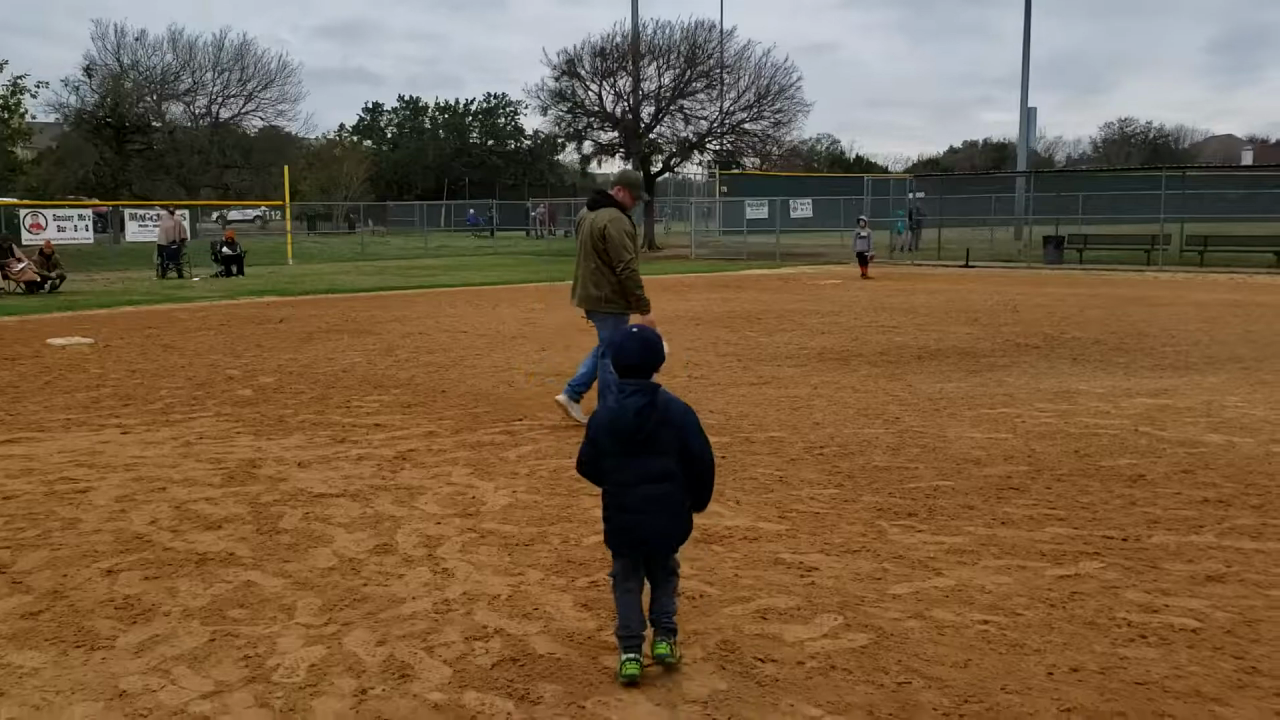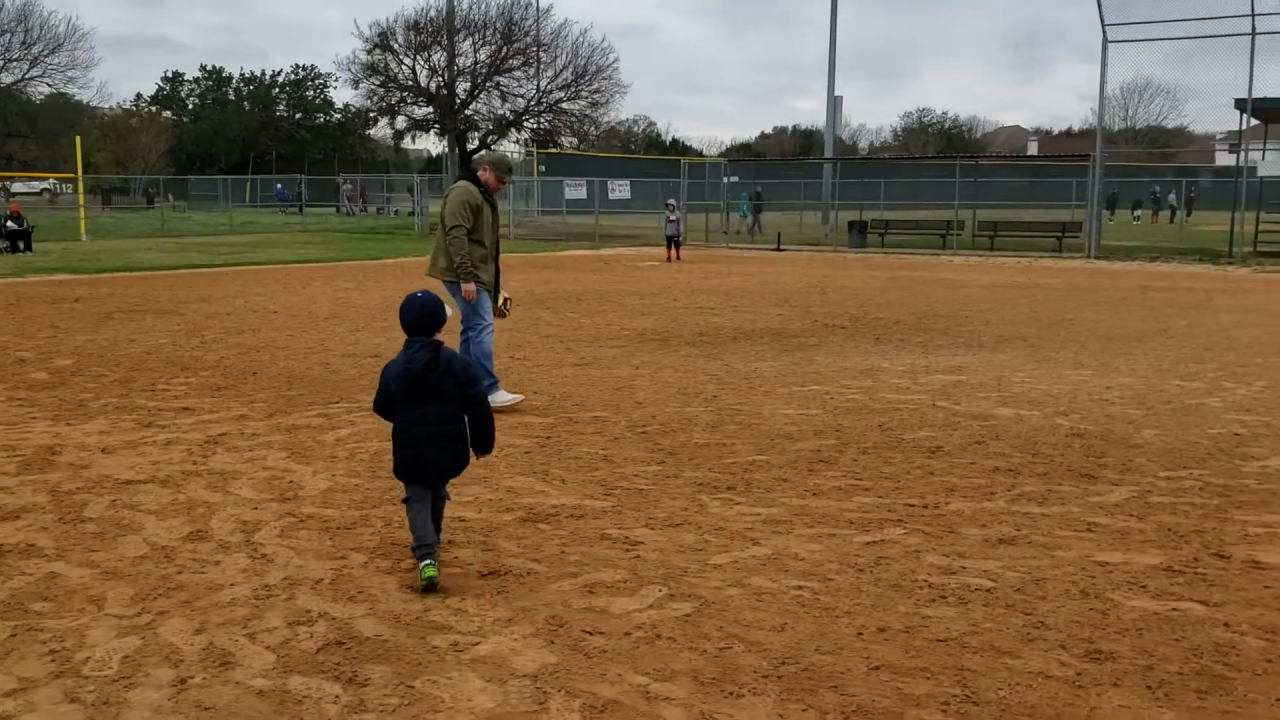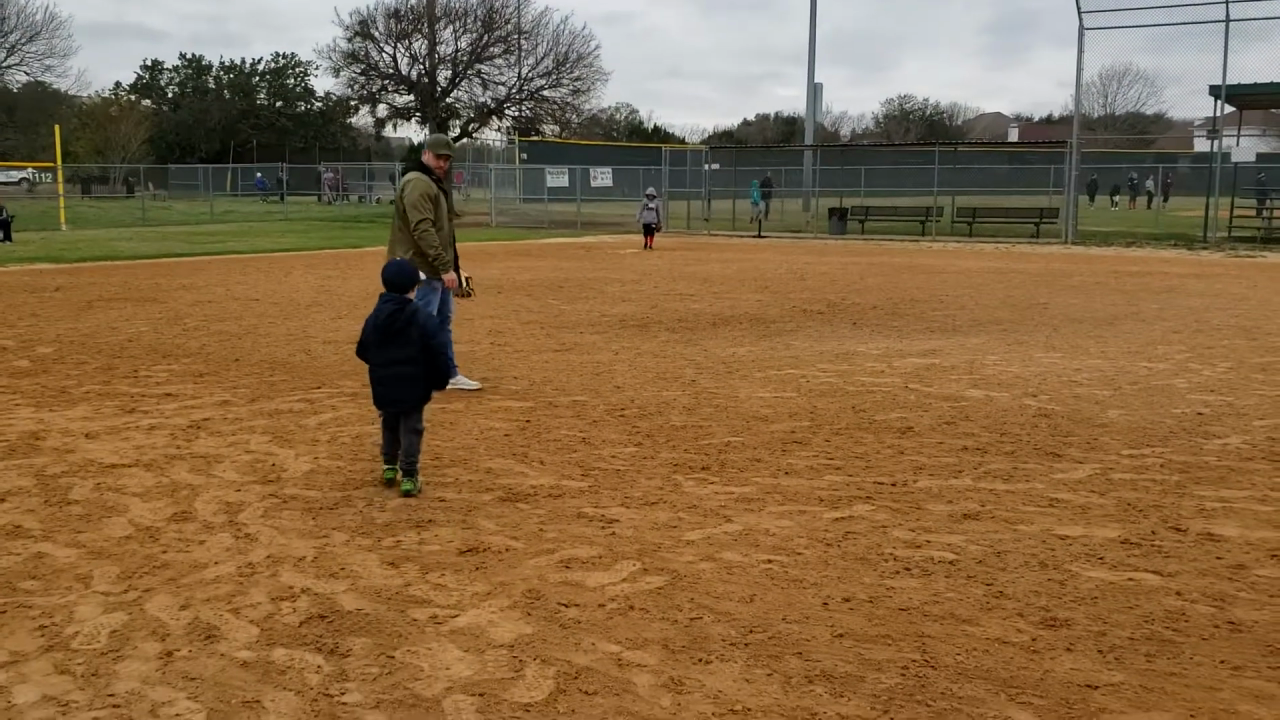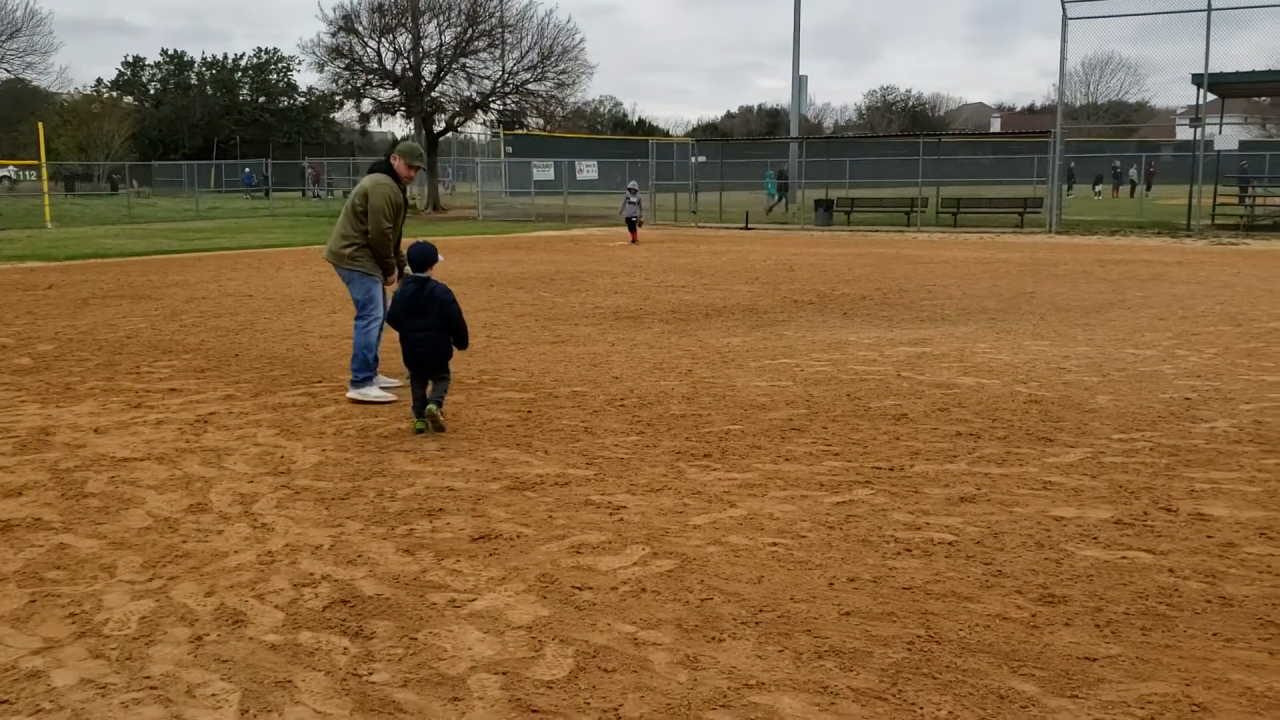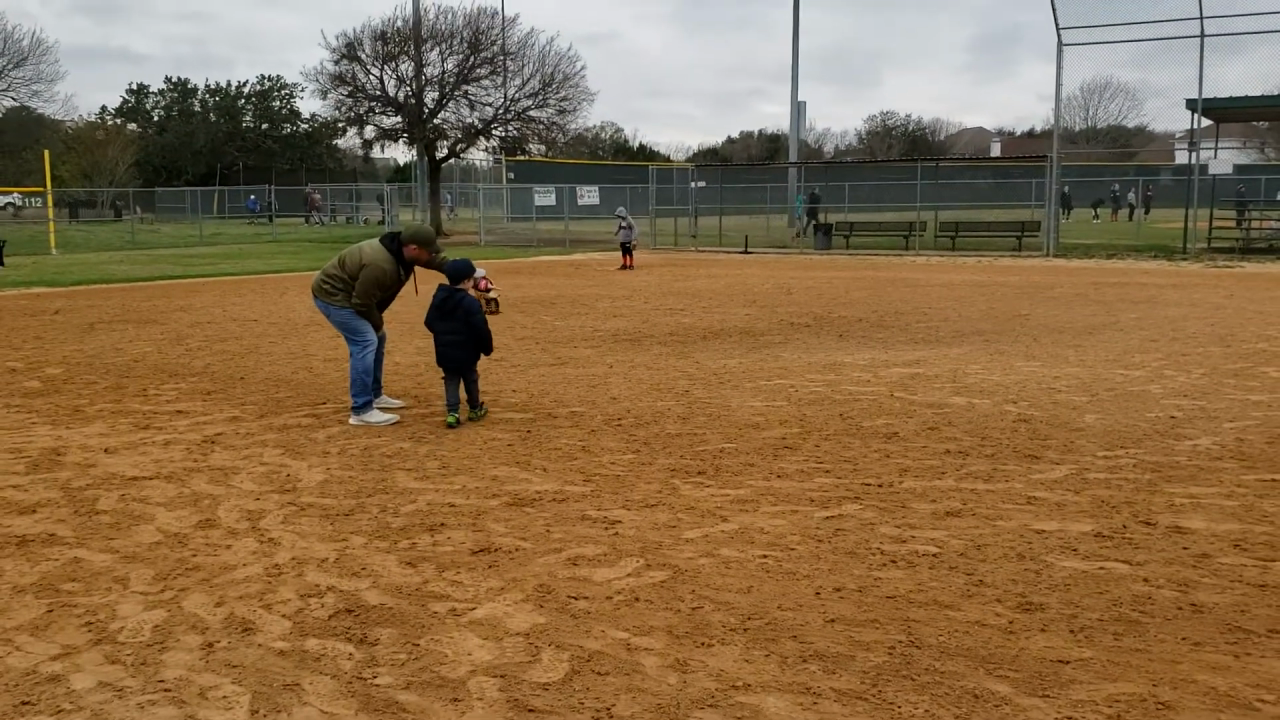
dt=1s
person 1, frame 1
left shoulder: (604, 416)
right shoulder: (677, 411)
left elbow: (588, 466)
right elbow: (701, 463)
right wrist: (696, 503)
left hip: (623, 517)
right hip: (668, 515)
left knee: (627, 581)
right knee: (663, 573)
left ankle: (630, 653)
right ankle: (663, 639)
person 1, frame 2
left shoulder: (394, 368)
right shoulder: (458, 364)
left elbow: (382, 408)
right elbow: (478, 409)
right wrist: (482, 443)
left hip: (410, 452)
right hip: (447, 450)
left knee: (418, 502)
right knee: (436, 496)
left ankle: (427, 559)
right ankle: (430, 549)
person 1, frame 3
left shoulder: (374, 318)
right shoulder: (423, 318)
left elbow: (363, 352)
right elbow: (439, 354)
right wrist: (439, 382)
left hip: (383, 388)
right hip: (414, 387)
left knee: (390, 423)
right knee: (411, 428)
left ankle: (390, 465)
right ankle: (408, 476)
person 1, frame 4
left shoulder: (401, 293)
right shoulder: (441, 291)
left elbow: (392, 320)
right elbow: (456, 320)
right wrist: (461, 342)
left hip: (411, 349)
right hip: (437, 348)
left knee: (418, 381)
right knee: (441, 377)
left ankle: (420, 418)
right ankle: (434, 406)
person 1, frame 5
left shoulder: (438, 298)
right shoulder: (470, 302)
left elbow: (430, 323)
right elbow: (481, 328)
right wrist: (487, 348)
left hip: (444, 351)
right hip: (465, 351)
left knee: (451, 380)
right knee: (470, 378)
left ankle: (452, 412)
right ankle: (475, 409)
person 2, frame 1
left shoulder: (587, 212)
right shoulder: (615, 220)
right elbow: (627, 269)
right wrist: (644, 308)
left hip: (591, 294)
right hip: (608, 299)
left knee: (606, 349)
right knee: (611, 355)
left ankle: (572, 393)
person 2, frame 2
left shoulder: (485, 197)
right shoulder: (463, 193)
right elbow: (456, 237)
left wrist: (494, 283)
right wrist: (466, 278)
left hip: (479, 275)
right hip: (465, 275)
left knee: (474, 328)
right knee: (481, 326)
right ankle: (489, 391)
person 2, frame 3
left shoulder: (435, 182)
right shoulder: (417, 183)
right elbow: (422, 230)
left wrist: (450, 266)
right wrist: (444, 267)
left hip: (436, 265)
right hip: (423, 265)
left knee: (443, 318)
left ankle: (447, 374)
person 2, frame 4
left shoulder: (389, 184)
right shoulder: (383, 186)
left elbow: (390, 234)
right elbow: (380, 234)
left wrist: (401, 264)
right wrist: (390, 270)
left hip: (357, 258)
right hip: (357, 259)
left knee: (374, 315)
right knee: (371, 317)
left ankle: (367, 375)
right ankle: (361, 384)
person 2, frame 5
left shoulder: (402, 249)
right shoulder: (380, 265)
left elbow: (438, 261)
right elbow: (362, 303)
right wrist: (377, 324)
left hip: (346, 296)
right hip: (332, 296)
left knee: (376, 339)
right knee: (366, 342)
left ankle: (374, 396)
right ankle: (361, 411)
